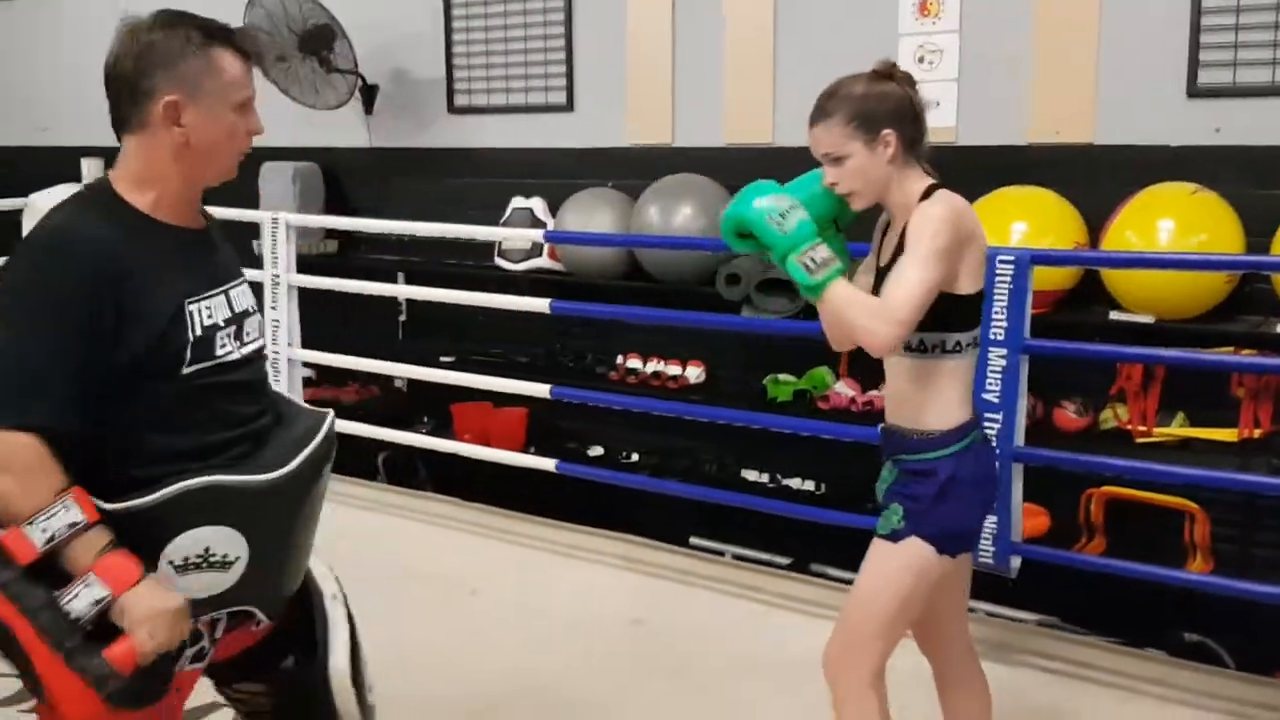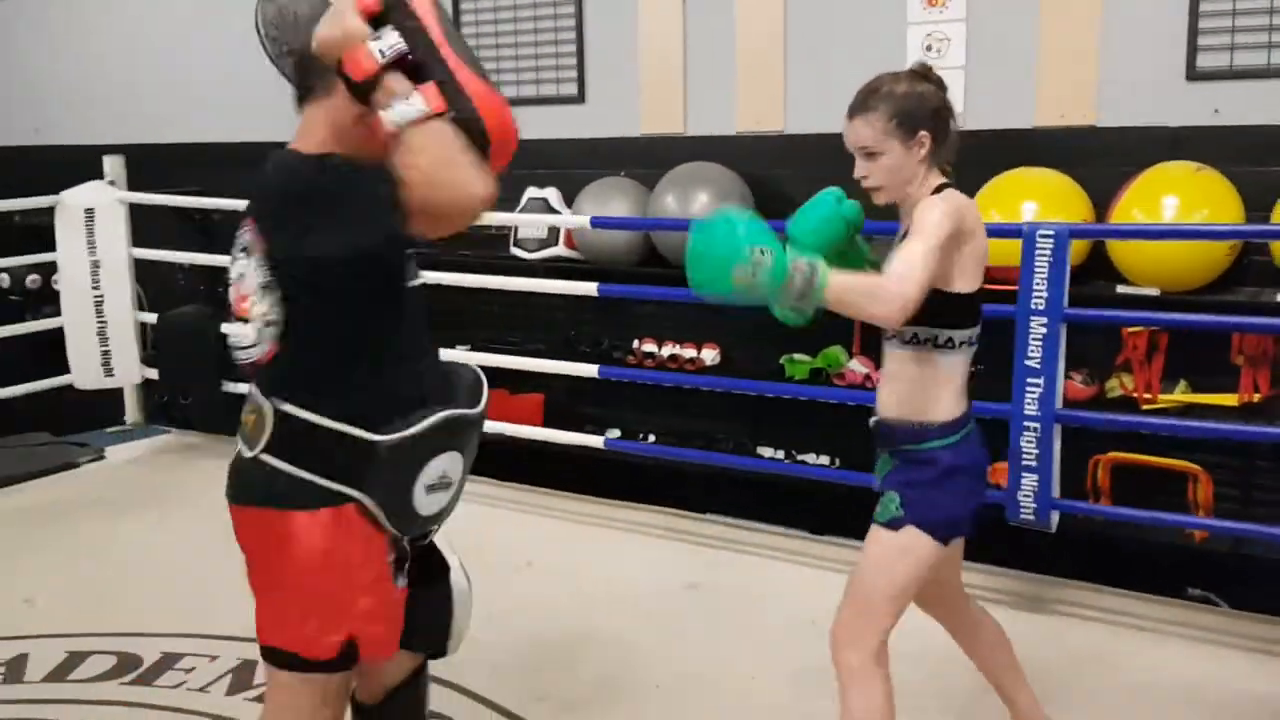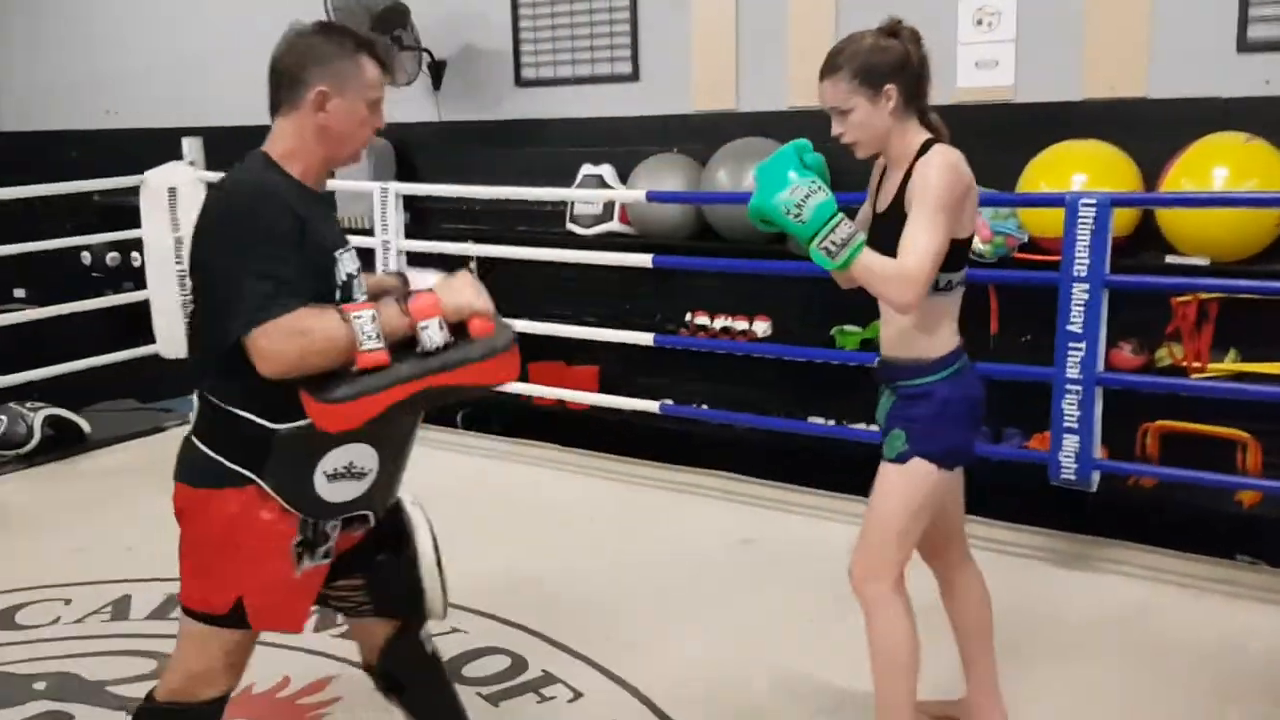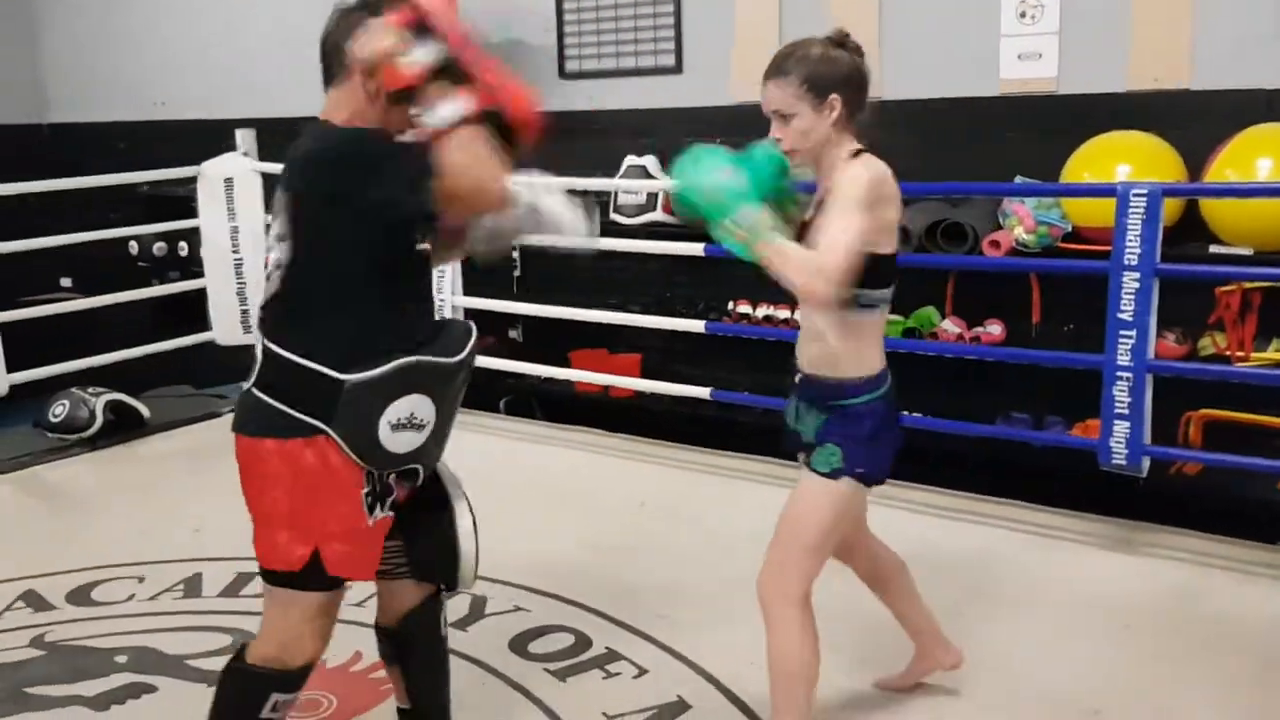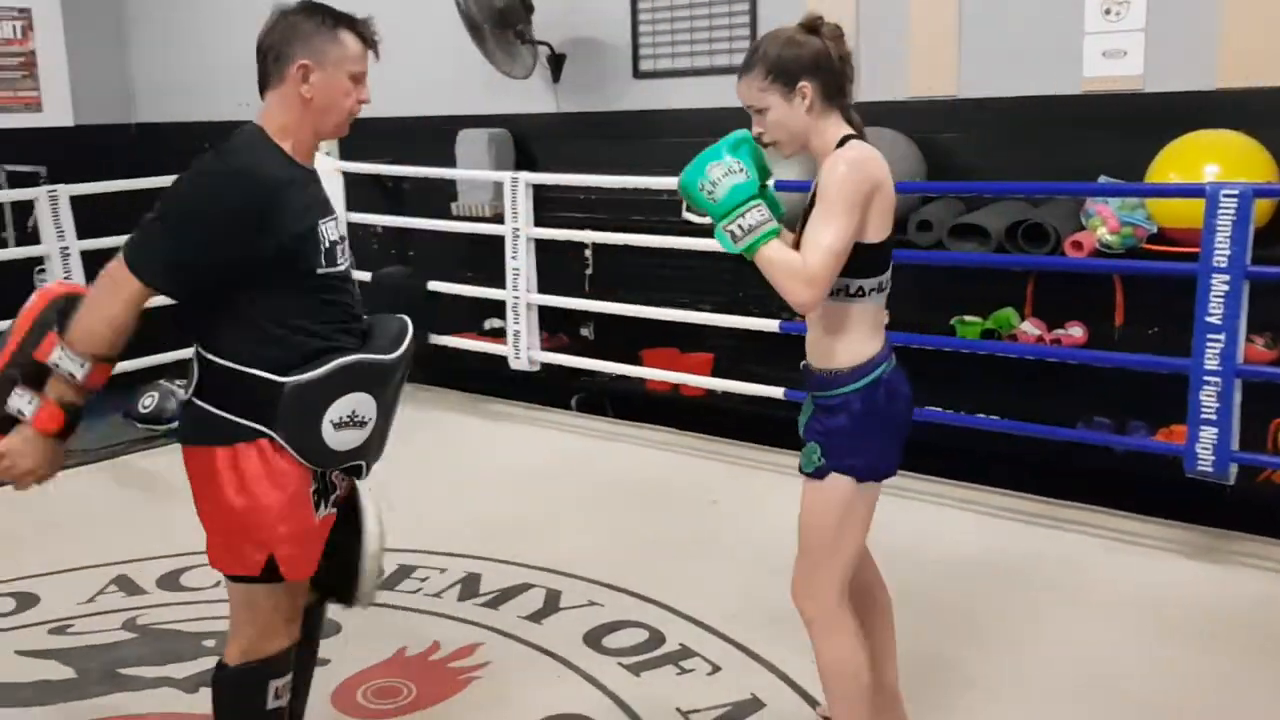
dt=0.7s
person 1, frame 1
left shoulder: (201, 233)
right shoulder: (70, 255)
left wrist: (311, 441)
right wrist: (117, 582)
left hip: (253, 563)
right hip: (134, 585)
person 1, frame 2
left shoulder: (302, 188)
right shoulder: (311, 186)
right elbow: (458, 194)
right wrist: (391, 73)
left hip: (339, 486)
right hip: (321, 499)
left knee: (397, 654)
person 1, frame 3
left shoulder: (299, 197)
right shoulder: (253, 204)
right elbow: (278, 345)
left wrist: (401, 289)
right wrist: (421, 312)
left hip: (318, 471)
right hip: (252, 481)
left knee: (389, 614)
person 1, frame 4
left shoulder: (358, 155)
right shoulder: (347, 156)
left elbow: (442, 226)
right elbow: (477, 190)
left wrist: (527, 209)
right wrist: (433, 79)
left hip: (363, 427)
right hip: (310, 432)
left knee: (414, 580)
right knee: (298, 634)
person 1, frame 5
left shoulder: (290, 173)
right shoulder: (233, 178)
right elbow: (121, 289)
left hip: (305, 439)
right hip: (255, 442)
left knee: (305, 598)
right knee: (266, 625)
person 2, frame 1
left shoulder: (942, 215)
right shoulder: (893, 222)
left elbow: (883, 332)
right elbow: (846, 335)
left wrist: (799, 249)
right wrist: (820, 243)
left hip: (940, 468)
right hip: (924, 462)
left knee: (850, 665)
right knee: (944, 644)
person 2, frame 2
left shoulder: (949, 215)
right shoulder: (918, 214)
left elbow: (887, 304)
right elbow: (879, 308)
left wrist: (775, 262)
left hip: (936, 460)
right hip: (904, 449)
left knee: (856, 641)
right knee: (945, 598)
person 2, frame 3
left shoulder: (940, 167)
right shoulder: (889, 168)
left elbow: (906, 289)
right elbow: (855, 273)
left wrist: (821, 222)
right wrist: (806, 214)
left hip: (934, 394)
right hip: (915, 389)
left knee: (874, 574)
right knee: (945, 552)
person 2, frame 4
left shoulder: (863, 179)
right shoulder: (827, 170)
left elbow: (816, 280)
left wrist: (735, 212)
right wrist: (764, 189)
left hip: (852, 413)
right hip: (815, 400)
left knee: (780, 588)
right knee: (846, 541)
right ankle: (933, 648)
person 2, frame 5
left shoulder: (851, 164)
right shoulder: (842, 163)
left elbow: (807, 289)
right elbow: (804, 267)
left wrist: (739, 212)
right wrist: (760, 205)
left hip: (853, 401)
right hip: (857, 392)
left knee: (818, 593)
right knee: (847, 562)
